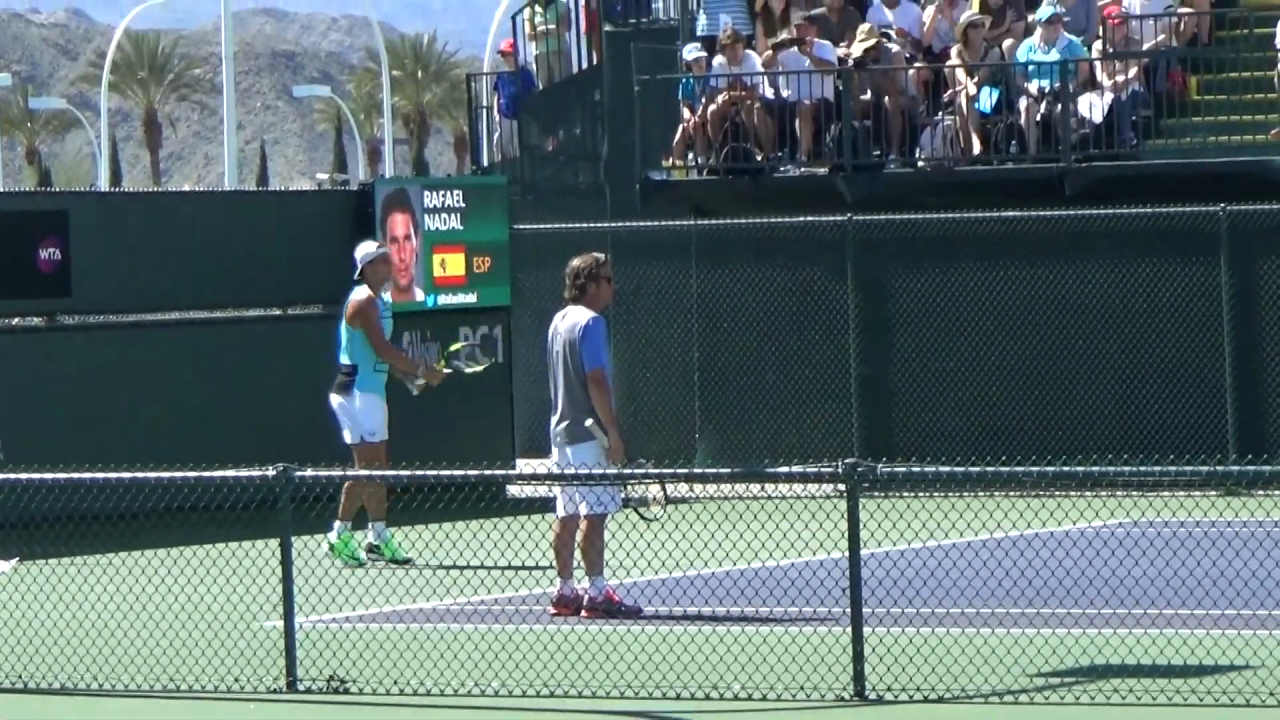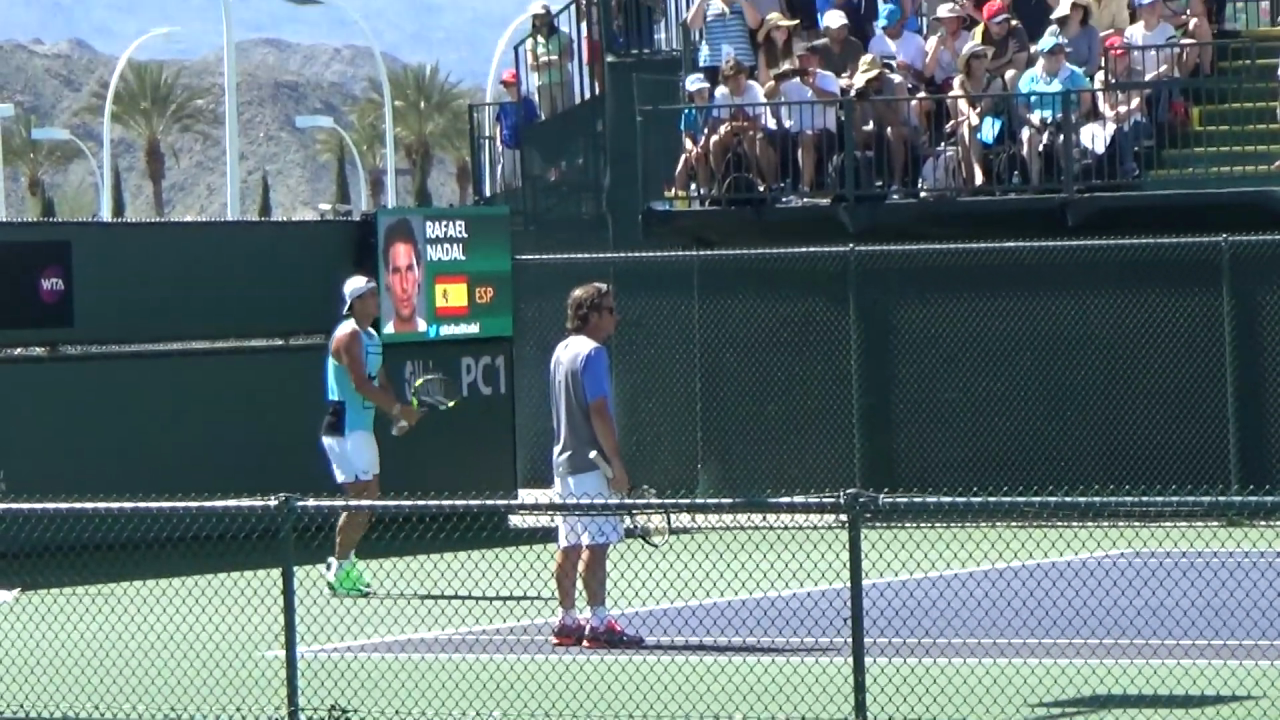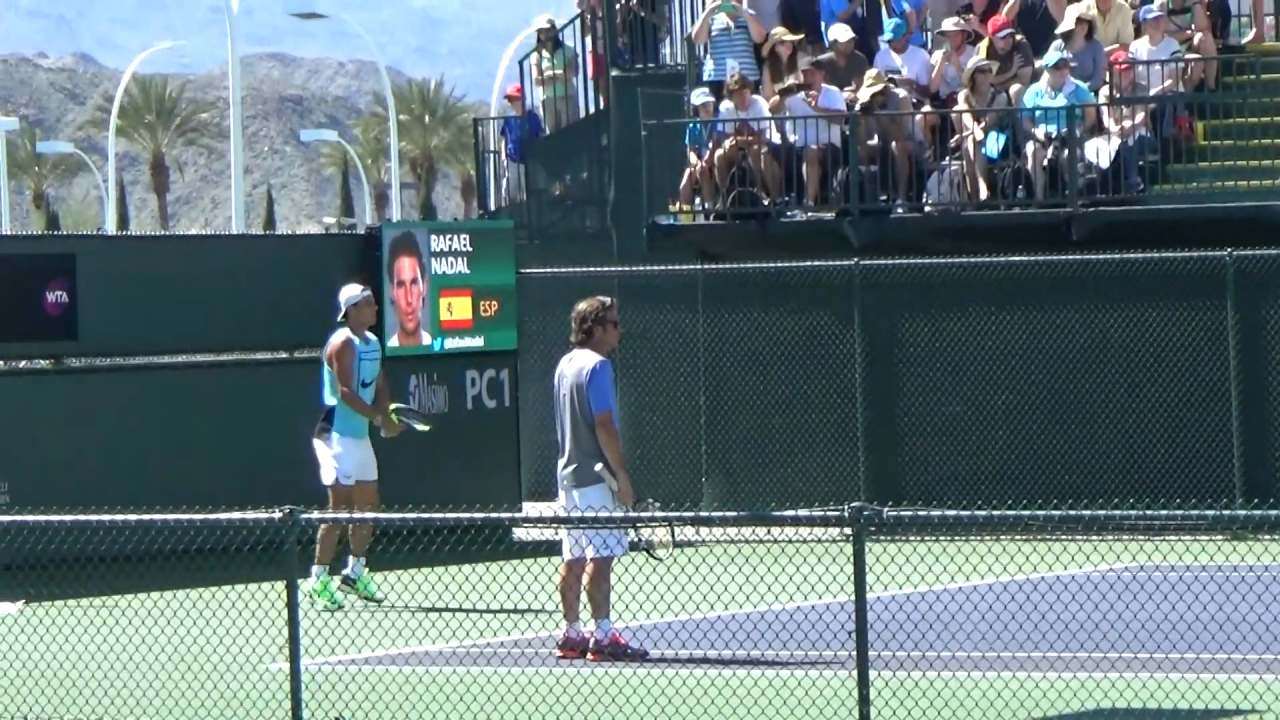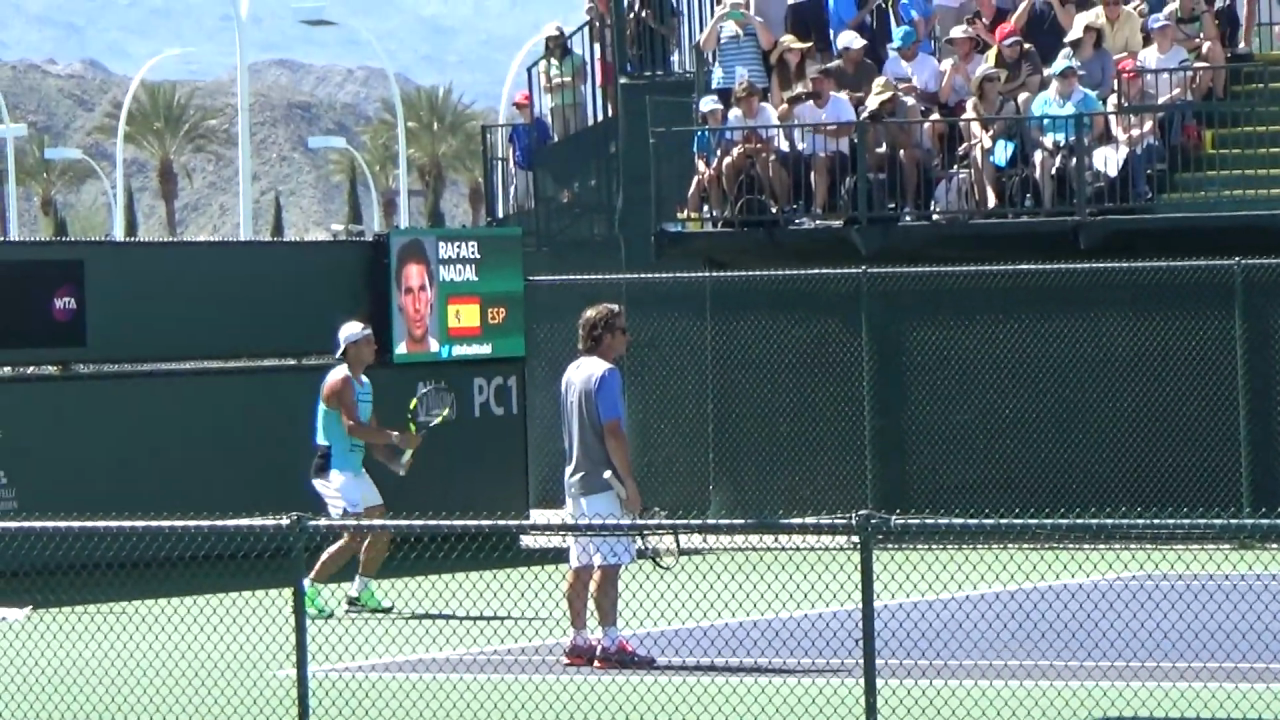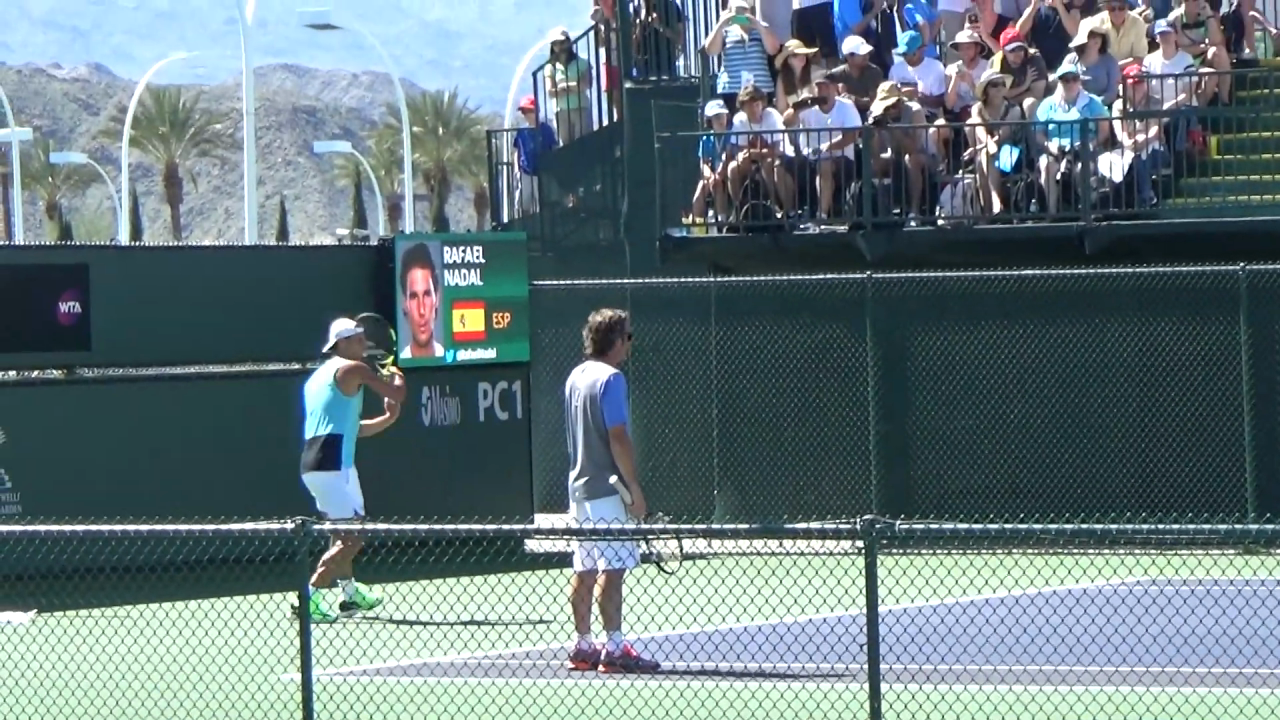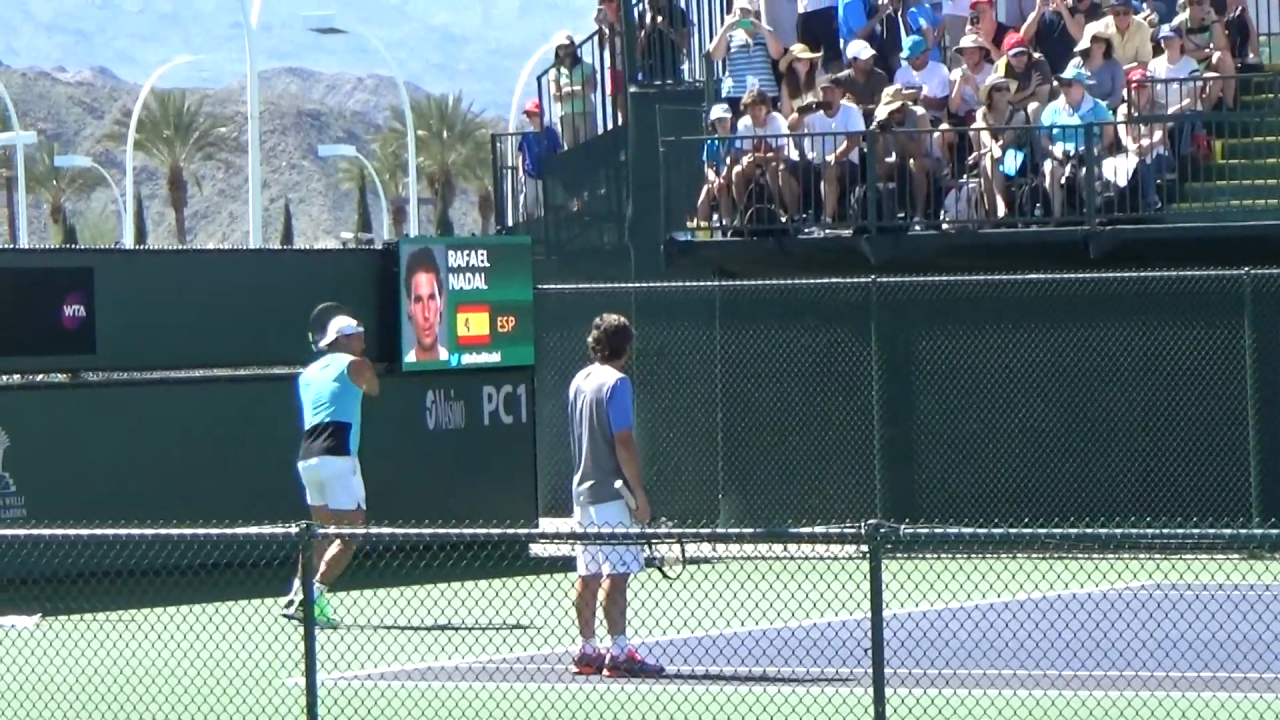
dt=0.2s
person 1, frame 1
left shoulder: (559, 321)
right shoulder: (590, 322)
right elbow: (596, 383)
right wrist: (613, 433)
left hip: (563, 431)
right hip: (588, 435)
left knee: (567, 515)
right knee: (594, 514)
left ankle: (565, 593)
right ankle: (597, 595)
person 1, frame 2
left shoulder: (561, 351)
right shoulder: (592, 353)
right elbow: (599, 413)
right wrist: (617, 463)
left hip: (565, 461)
right hip: (591, 465)
left knee: (569, 545)
right knee: (596, 544)
left ankle: (568, 622)
right ankle: (599, 625)
person 1, frame 3
left shoulder: (565, 364)
right shoulder: (597, 366)
right elbow: (604, 426)
right wrist: (622, 475)
left hip: (569, 474)
right hip: (595, 478)
left knee: (573, 558)
right knee: (600, 557)
left ankle: (571, 635)
right ankle: (603, 637)
person 1, frame 4
left shoulder: (572, 372)
right shoulder: (606, 373)
right elbow: (613, 434)
right wrist: (630, 483)
left hip: (577, 481)
right hip: (603, 485)
left knee: (580, 565)
right knee: (608, 565)
left ankle: (579, 642)
right ankle: (610, 645)
person 1, frame 5
left shoulder: (576, 376)
right shoulder: (611, 378)
right elbow: (618, 438)
right wrist: (635, 488)
left hip: (580, 485)
right hip: (607, 489)
left knee: (584, 570)
right knee: (612, 569)
left ankle: (583, 646)
right ankle: (614, 649)
person 1, frame 6
left shoulder: (579, 381)
right shoulder: (616, 382)
right elbow: (623, 443)
right wrist: (639, 492)
left hip: (584, 489)
right hip: (611, 493)
left knee: (588, 574)
right knee: (617, 574)
left ankle: (587, 651)
right ankle: (619, 654)
person 2, frame 1
left shoulder: (380, 300)
right shoulder: (363, 300)
right elbow: (381, 350)
left wrist: (412, 376)
right wrist: (422, 371)
left hip: (373, 393)
right hip: (356, 393)
left knee: (379, 467)
right knee: (367, 466)
left ankle: (378, 539)
right ankle: (340, 535)
person 2, frame 2
left shoulder: (372, 337)
right shoulder: (348, 335)
left elbow: (380, 383)
right elbow: (361, 385)
left wrist: (396, 414)
right wrist: (397, 408)
left hip: (362, 429)
right hip: (344, 430)
left knee: (368, 500)
right knee: (358, 502)
left ankle: (342, 563)
right ankle: (339, 572)
person 2, frame 3
left shoulder: (373, 343)
right shoulder: (342, 343)
left elbow: (380, 389)
right elbow: (345, 392)
left wrist: (385, 419)
right wrist: (380, 418)
left hip: (360, 436)
right hip: (337, 435)
left knee: (368, 506)
right knee: (340, 505)
left ankle: (355, 574)
right ankle: (319, 581)
person 2, frame 4
left shoulder: (363, 383)
right shoulder: (340, 381)
left elbow: (372, 430)
right elbow: (353, 428)
left wrist: (393, 460)
right wrist: (397, 438)
left hip: (354, 469)
right hip: (334, 470)
left knee: (380, 529)
right knee: (355, 535)
left ankle: (361, 592)
right ankle: (308, 590)
person 2, frame 5
left shoulder: (318, 376)
right shoulder: (352, 368)
right elbow: (397, 395)
left wrist: (386, 419)
right wrist: (397, 378)
left hip: (319, 464)
right hip: (333, 466)
left knee: (347, 533)
right knee: (351, 538)
left ankle: (350, 593)
right ankle: (310, 597)
person 2, frame 6
left shoulder: (309, 372)
right shoulder: (356, 364)
right elbow: (373, 388)
left hip: (309, 457)
right hip: (336, 457)
left knee: (323, 528)
left ankle: (299, 597)
right ankle: (314, 596)
